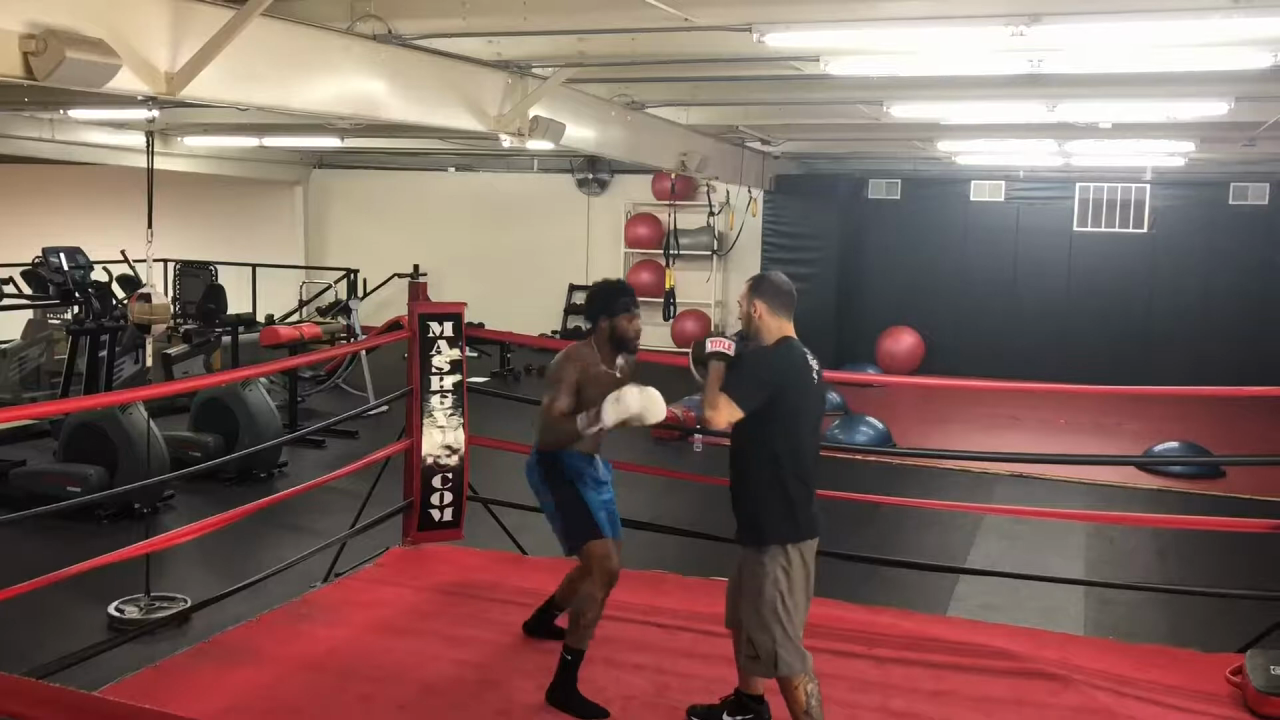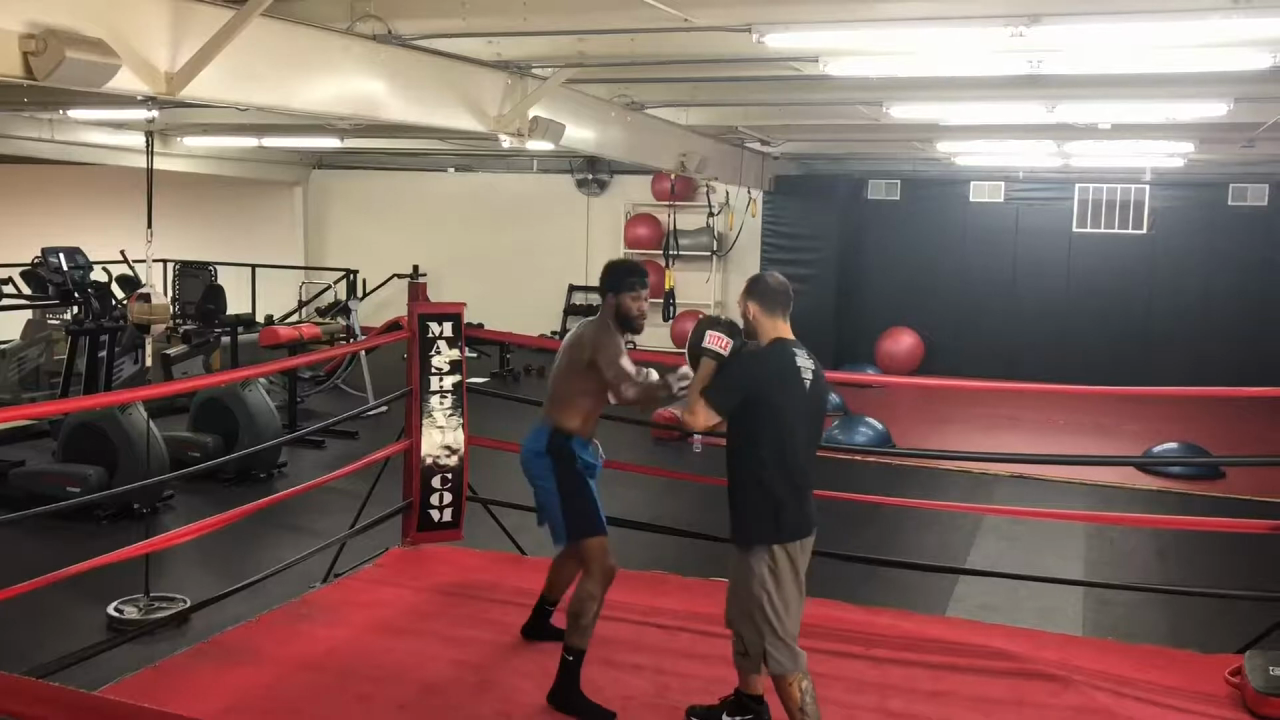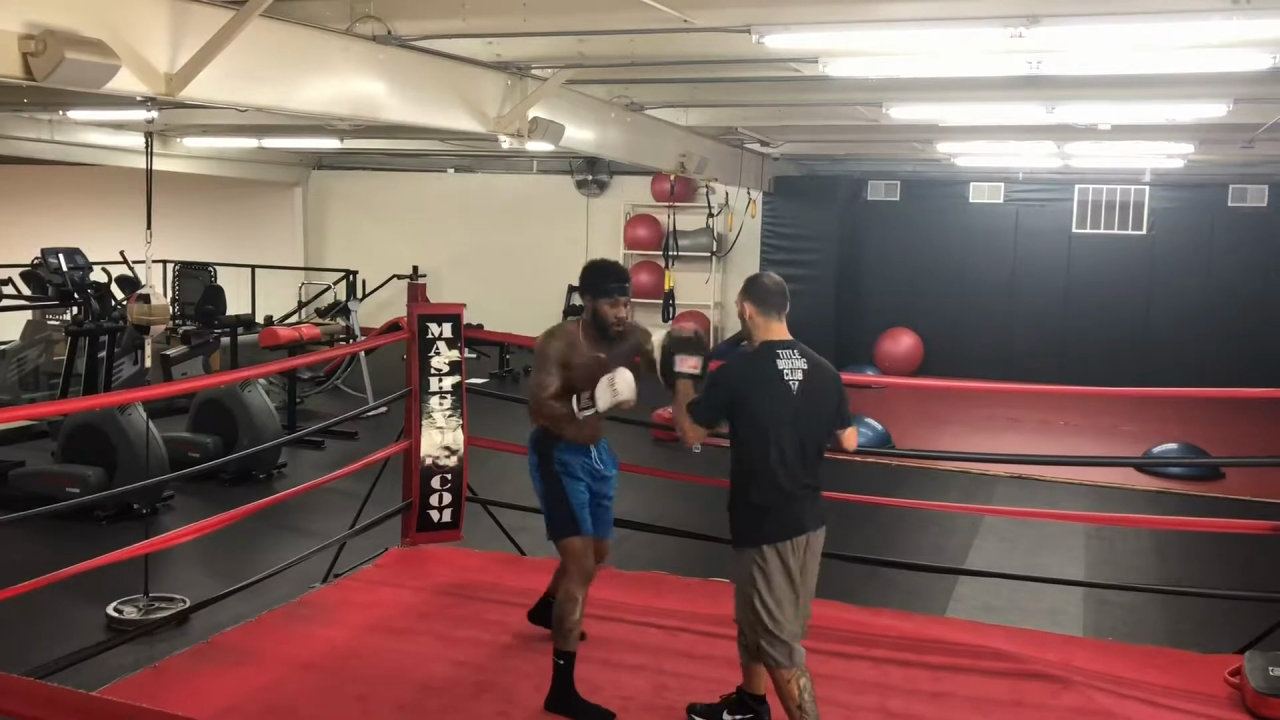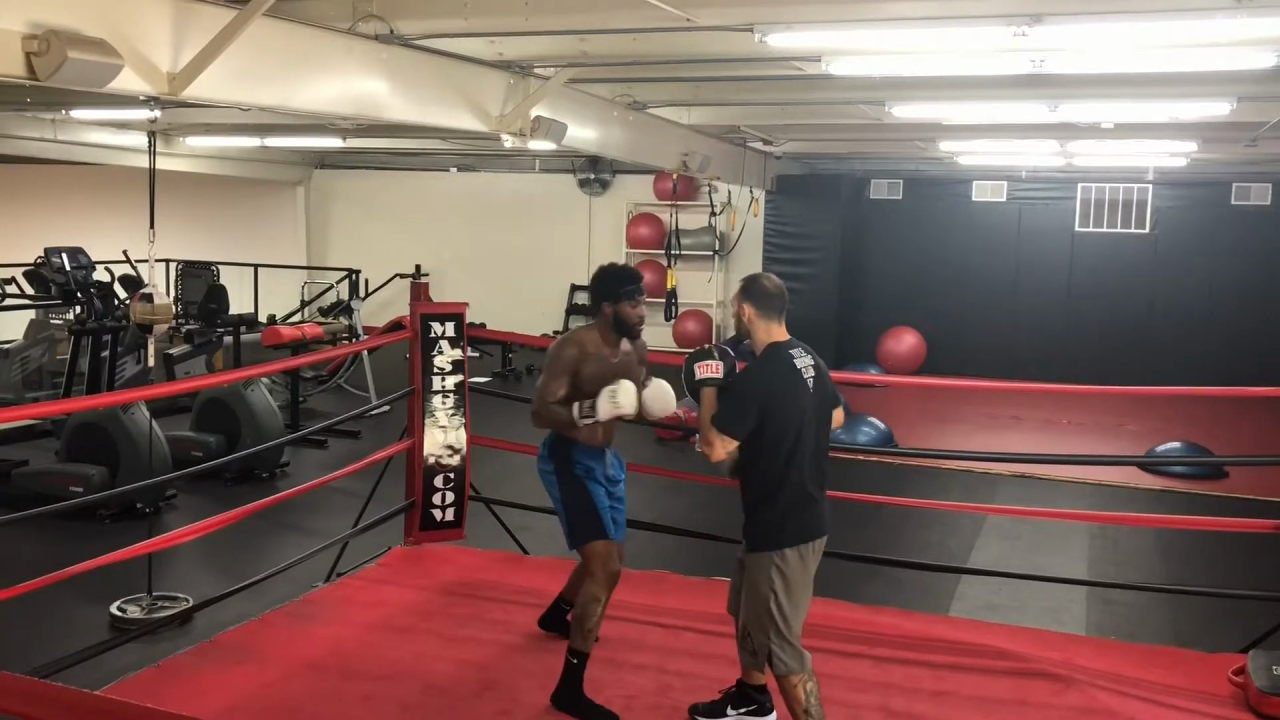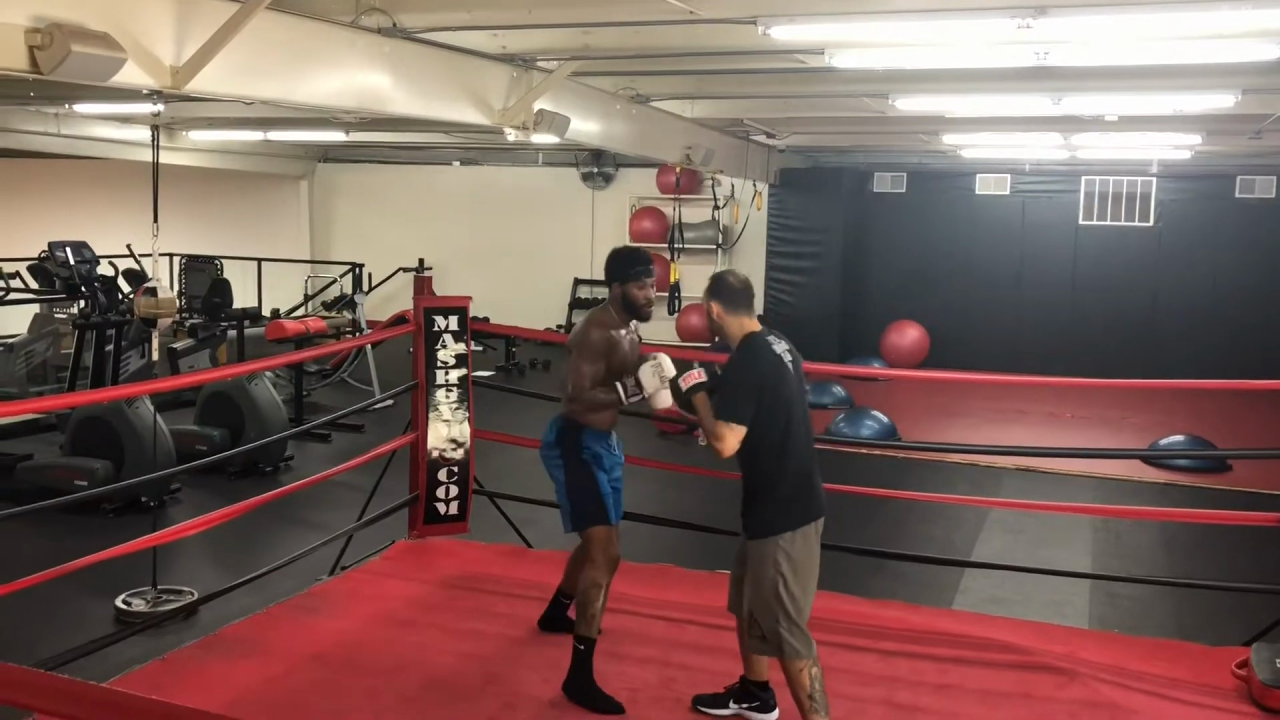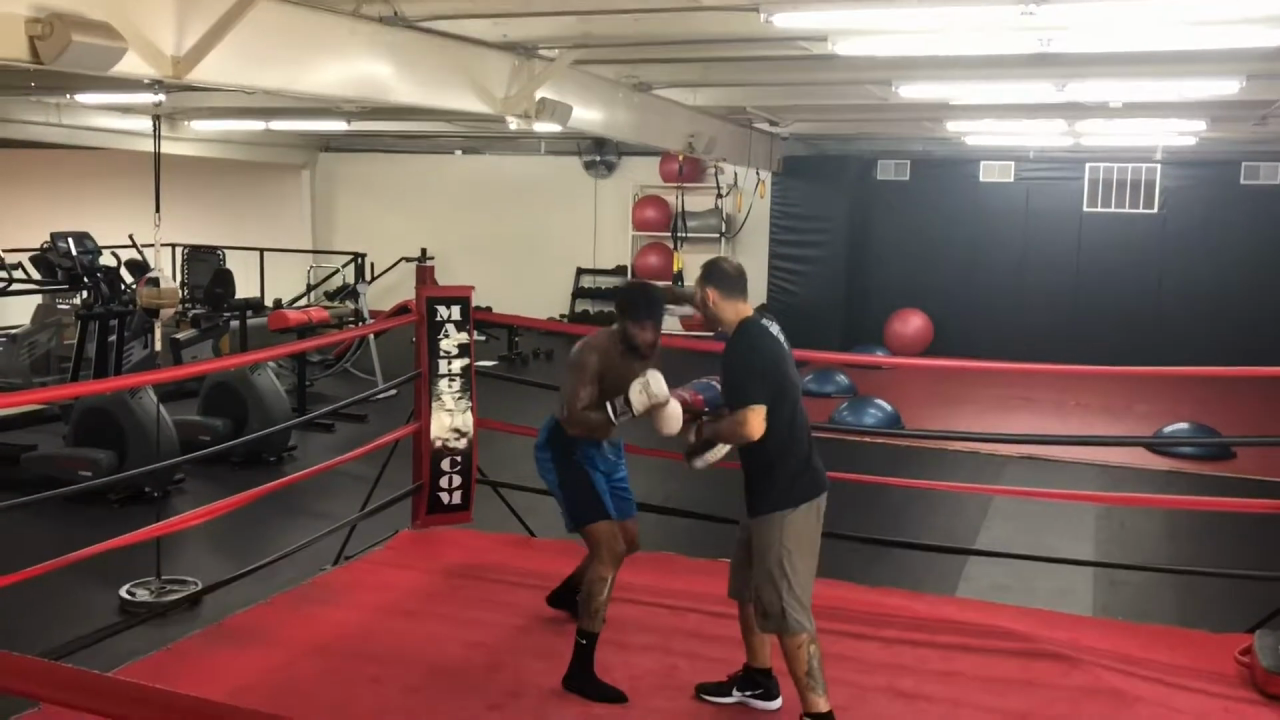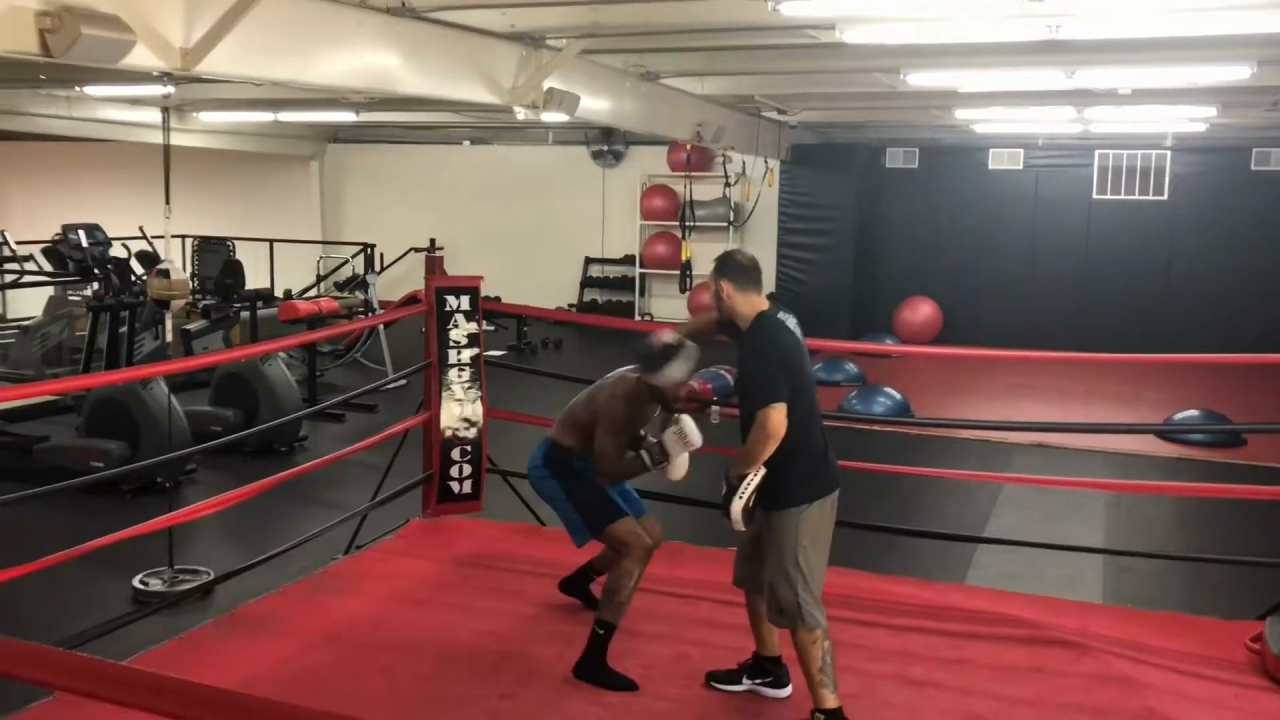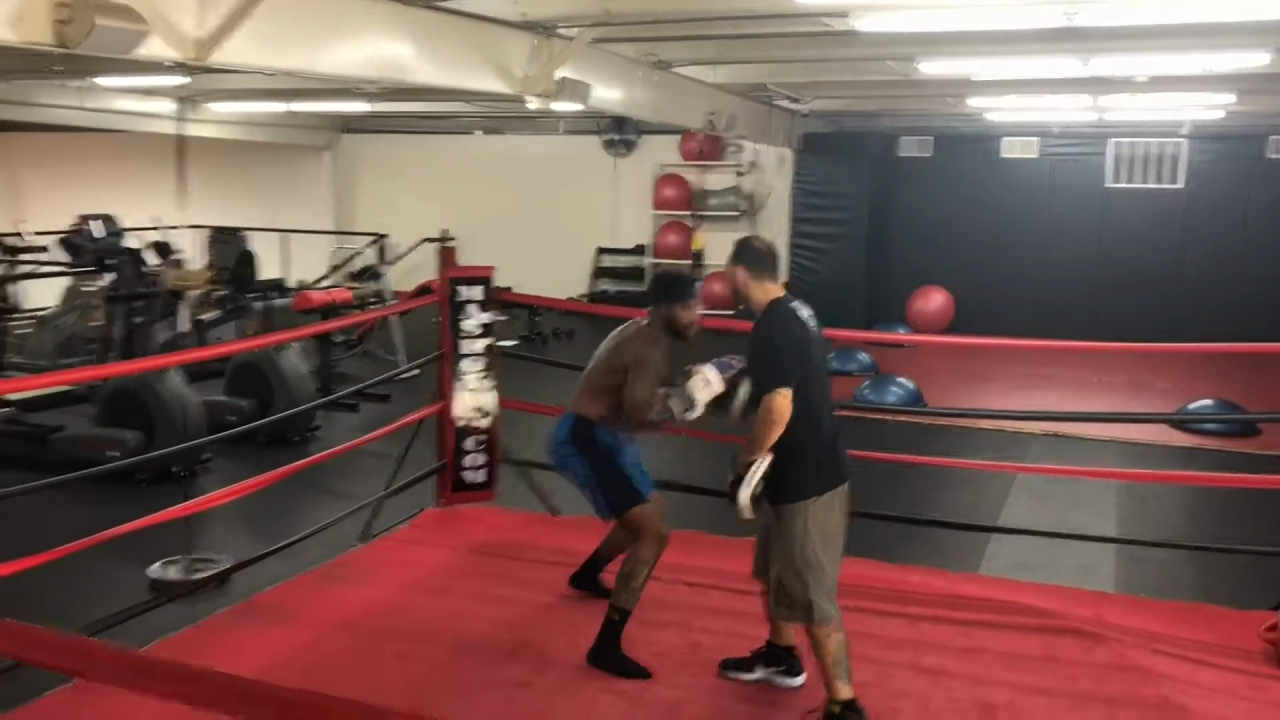
dt=0.3s
person 1, frame 1
left shoulder: (771, 360)
right shoulder: (799, 360)
left elbow: (717, 415)
left wrist: (717, 361)
right wrist: (733, 362)
left hip: (779, 527)
right hip: (768, 520)
left knee: (779, 641)
right knee: (744, 616)
person 1, frame 2
left shoulder: (756, 363)
right shoulder: (806, 365)
left elbow: (695, 417)
left wrist: (710, 358)
left hip: (771, 526)
right hip: (786, 516)
left knee: (773, 640)
right knee: (746, 619)
person 1, frame 3
left shoulder: (739, 371)
right shoulder: (821, 370)
left elbow: (687, 429)
right elbow: (848, 441)
left wrist: (685, 373)
left hip: (767, 525)
right hip: (807, 519)
left knee: (777, 638)
right knee: (754, 620)
person 1, frame 4
left shoulder: (757, 377)
right shoulder: (810, 362)
left elbow: (715, 448)
right elbow: (835, 418)
left wrist: (707, 386)
left hip: (782, 528)
right hip: (804, 516)
left knee: (779, 641)
right knee: (749, 613)
person 1, frame 5
left shoulder: (743, 365)
right shoulder: (776, 345)
left elbow: (726, 443)
left wrist: (699, 396)
left hip: (785, 513)
right hip: (783, 502)
left knee: (785, 628)
right knee: (747, 602)
person 1, frame 6
left shoulder: (744, 347)
right shoulder: (762, 326)
left elbow: (751, 426)
left wrist: (708, 431)
left hip: (788, 493)
right hip: (781, 485)
left knee: (785, 607)
right knee: (748, 586)
right ankle: (757, 680)
person 1, frame 7
left shoulder: (763, 344)
right shoulder: (771, 320)
left elbow: (772, 426)
right elbow: (721, 321)
left wrist: (741, 474)
right wrist: (678, 334)
left hip: (799, 489)
right hip: (786, 482)
left knee: (797, 602)
right knee: (753, 575)
right ankle: (768, 669)
person 1, frame 8
left shoulder: (772, 330)
right shoulder: (793, 311)
left elbow: (777, 409)
left wrist: (746, 459)
right wrist: (745, 384)
left hip: (808, 480)
right hip: (797, 472)
left knee: (810, 595)
right knee: (773, 568)
right ankle: (781, 657)
person 2, frame 1
left shoulder: (624, 358)
right shoulder: (572, 364)
right elbow: (551, 434)
left wrist: (638, 409)
right wrist: (599, 417)
left hip: (590, 467)
right hip: (561, 470)
left knee: (604, 563)
right knee: (603, 571)
left ankle: (541, 619)
person 2, frame 2
left shoulder: (594, 333)
right shoulder: (602, 337)
right elbow: (635, 392)
left wrist: (628, 388)
right wrist: (685, 378)
left hip: (558, 449)
right hip: (557, 453)
left knee: (579, 548)
right knee: (601, 567)
left ankle: (538, 622)
person 2, frame 3
left shoulder: (633, 337)
right shoulder: (558, 342)
right elbow: (539, 409)
right wrist: (590, 401)
left hip: (597, 455)
right hip: (557, 457)
left knee: (595, 552)
right knee: (580, 565)
left ankle: (546, 610)
person 2, frame 4
left shoulder: (635, 347)
right shoulder: (572, 348)
left elbow: (644, 403)
right elbow: (541, 414)
left wrist: (655, 399)
right wrist: (591, 409)
left hip: (604, 459)
right hip: (570, 462)
left knee: (606, 559)
right knee: (605, 569)
left ankle: (556, 615)
person 2, frame 5
left shoulder: (631, 328)
right shoulder: (596, 331)
right elbow: (580, 399)
left wrist: (653, 385)
right wrist: (636, 386)
left hip: (603, 443)
right hip: (575, 444)
left knee: (598, 543)
right knee: (605, 554)
left ankle: (556, 613)
right ankle: (580, 677)
person 2, frame 6
left shoulder: (648, 350)
right shoulder: (592, 353)
right elbow: (575, 422)
left wrist: (661, 405)
right wrist: (627, 404)
left hip: (603, 447)
right hip: (567, 449)
left knee: (628, 540)
right knee: (609, 549)
left ankle: (566, 594)
right ankle: (580, 670)
person 2, frame 7
left shoulder: (640, 387)
right shoulder: (621, 399)
right elbow: (607, 470)
left wrist: (653, 446)
right wrist: (662, 451)
left hip: (580, 460)
right hip: (559, 466)
left knee: (650, 536)
right knee: (636, 550)
left ankle: (578, 580)
right ankle: (592, 662)
person 2, frame 8
left shoulder: (643, 332)
right shoulder: (647, 346)
right elbow: (638, 418)
left wrist: (676, 396)
right wrist: (688, 399)
left hip: (600, 434)
right hip: (584, 441)
left knee: (647, 510)
right knee: (653, 534)
left ankle: (587, 574)
right ankle: (607, 646)
